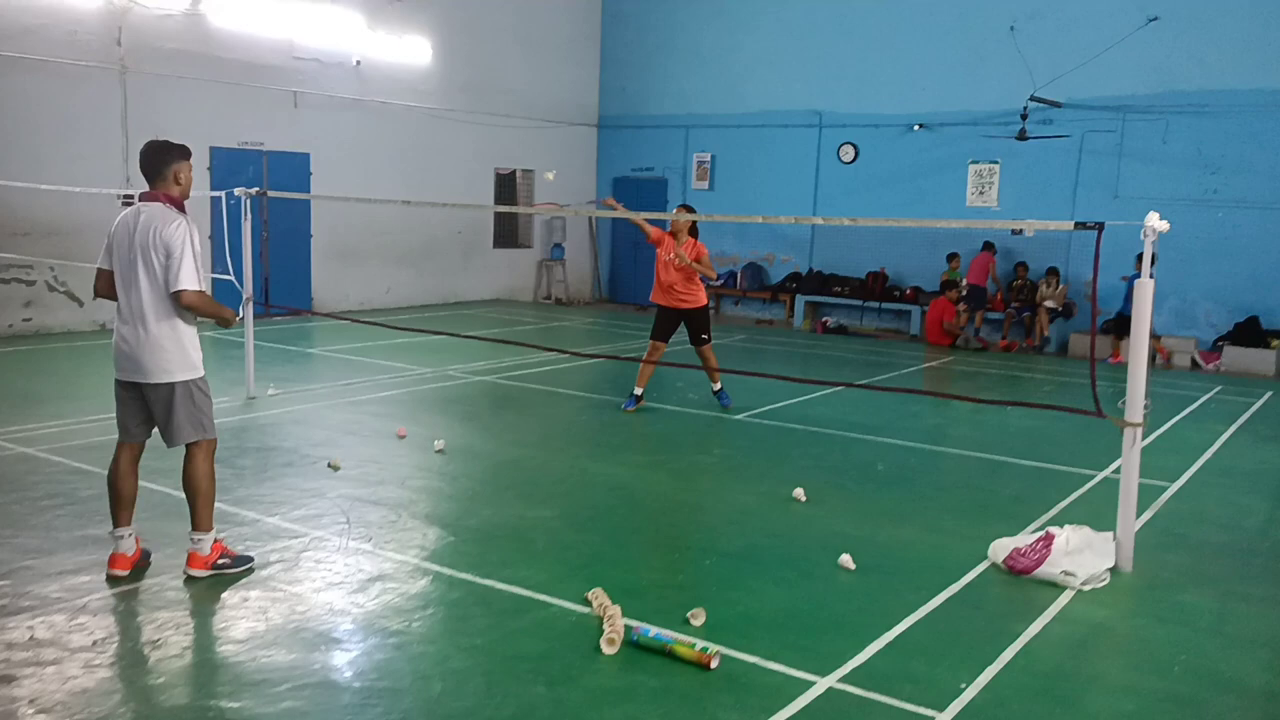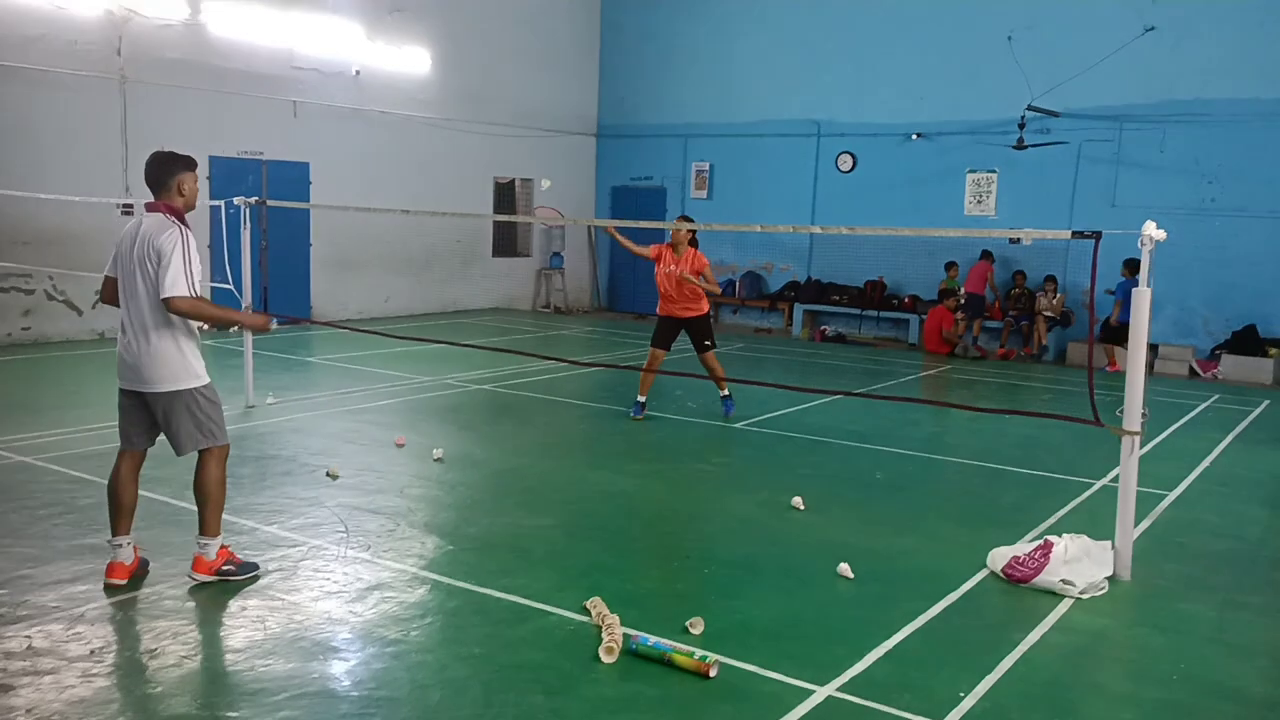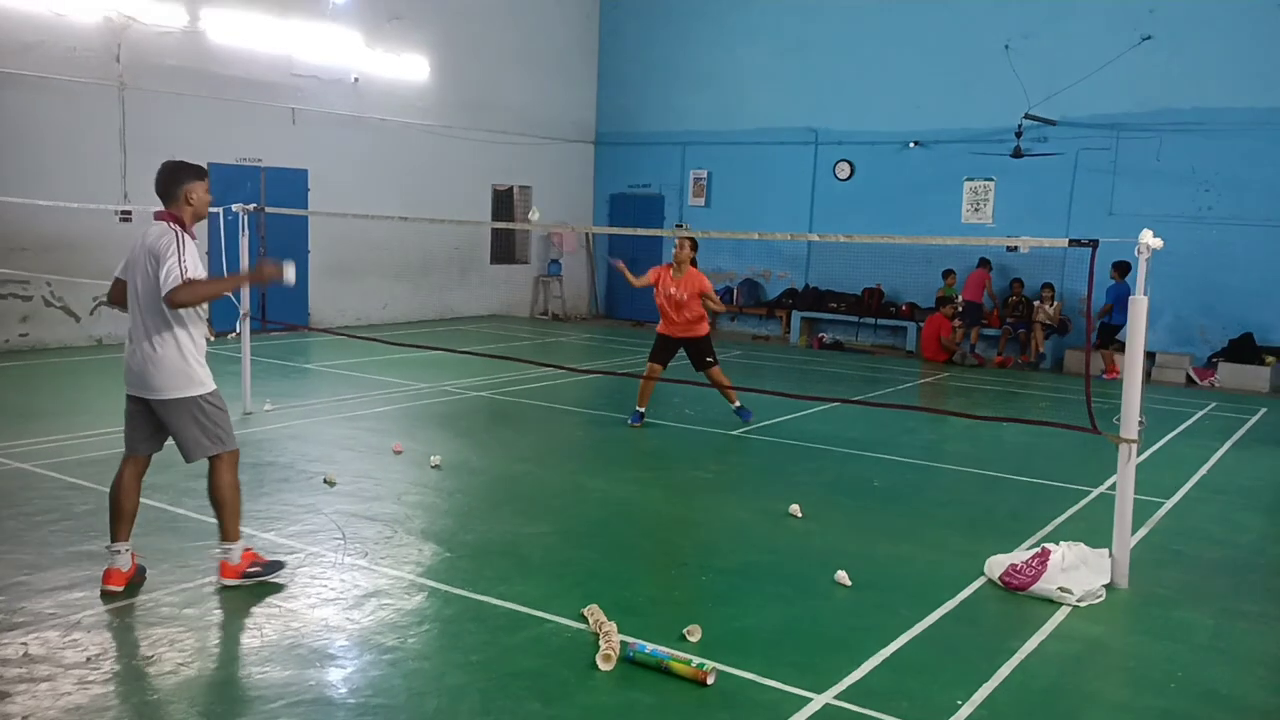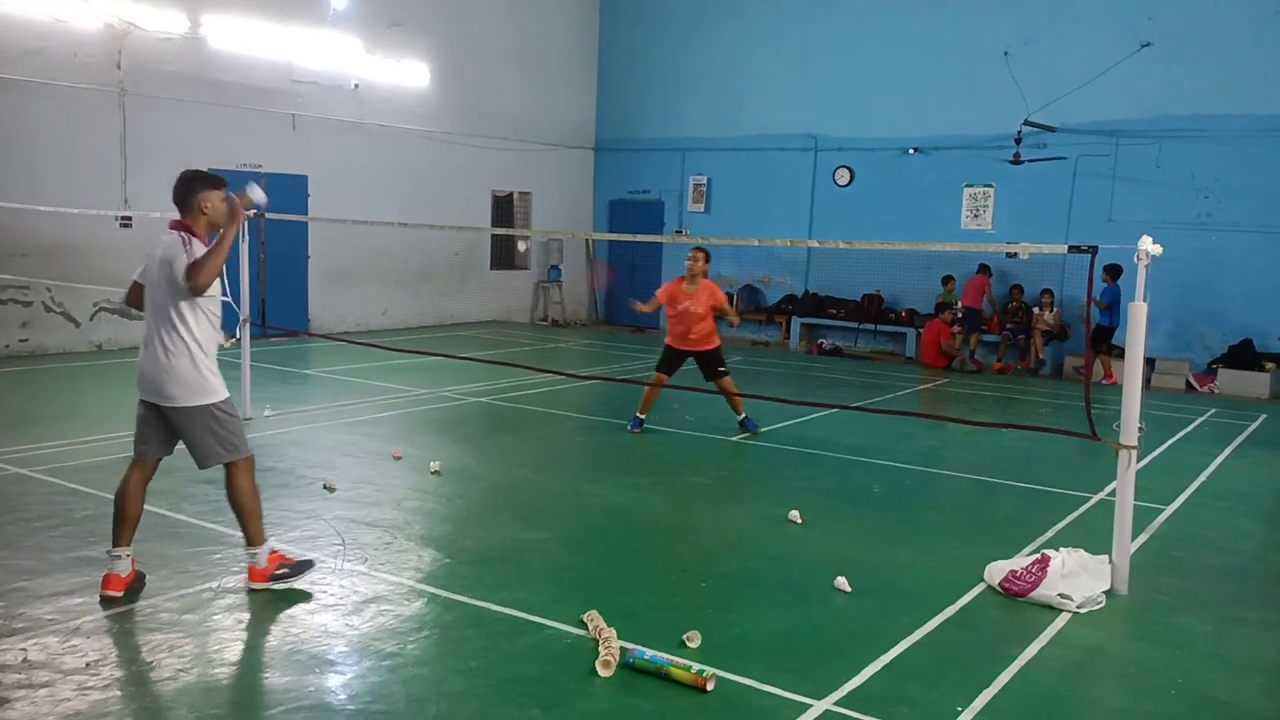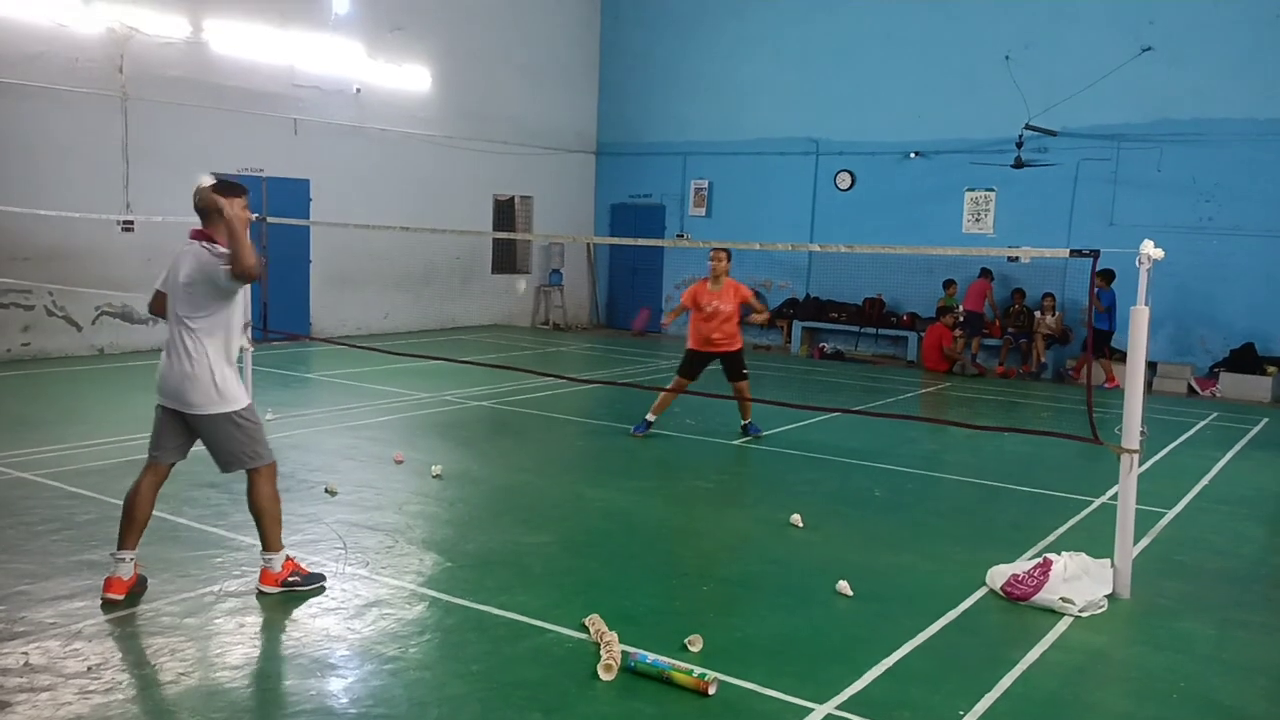
dt=0.1s
person 1, frame 1
left shoulder: (123, 221)
right shoulder: (176, 224)
left elbow: (104, 287)
right elbow: (188, 298)
right wrist: (224, 315)
left hip: (130, 357)
right hip: (173, 360)
left knee: (130, 447)
right knee: (201, 445)
left ankle: (124, 549)
right ankle: (203, 551)
person 1, frame 2
left shoulder: (131, 231)
right shoulder: (174, 234)
left elbow: (109, 294)
right elbow: (177, 302)
right wrist: (241, 319)
left hip: (133, 367)
right hip: (175, 369)
left knee: (130, 455)
right knee: (213, 451)
left ankle: (121, 558)
right ankle: (210, 556)
person 1, frame 3
left shoulder: (148, 238)
right shoulder: (176, 240)
left elbow: (116, 296)
right elbow: (180, 295)
right wrist: (244, 279)
left hip: (142, 374)
right hip: (181, 376)
left knee: (135, 461)
right knee: (224, 457)
left ankle: (118, 565)
right ankle: (235, 558)
person 1, frame 4
left shoulder: (167, 245)
right shoulder: (187, 247)
left elbow: (135, 297)
right elbow: (197, 283)
right wrist: (233, 227)
left hip: (155, 380)
right hip: (194, 384)
left knee: (141, 466)
right knee: (239, 463)
left ankle: (119, 570)
right ankle: (262, 560)
person 1, frame 5
left shoulder: (187, 255)
right shoulder: (214, 262)
left elbow: (158, 306)
right elbow: (248, 270)
right wrist: (225, 214)
left hip: (173, 387)
right hip: (212, 392)
left knee: (155, 471)
right knee: (262, 469)
left ankle: (121, 574)
right ankle: (276, 567)
person 2, frame 1
left shoulder: (697, 248)
right shoulder: (662, 238)
left elbow: (713, 276)
right elbow: (640, 223)
left wrist: (689, 262)
right wrist: (617, 207)
left hip: (694, 305)
right hip: (666, 304)
left knee: (704, 351)
right knee: (655, 349)
left ankle: (718, 389)
right ankle: (637, 394)
person 2, frame 2
left shoulder: (698, 259)
right shoulder: (661, 251)
left elbow: (717, 289)
right elbow: (635, 249)
left wrist: (695, 280)
right wrist: (613, 232)
left hip: (696, 314)
right hip: (669, 314)
left knee: (709, 359)
right knee: (654, 357)
left ankle: (726, 395)
right ankle: (641, 401)
person 2, frame 3
left shoulder: (698, 279)
right shoulder: (660, 272)
left elbow: (719, 306)
right elbow: (637, 283)
left wrist: (712, 306)
right wrist: (623, 270)
left hip: (696, 333)
right hip: (668, 332)
left knee: (715, 376)
right knee: (652, 371)
left ankle: (737, 406)
right ankle: (639, 411)
person 2, frame 4
left shoulder: (713, 291)
right shoulder: (672, 287)
left elbow: (732, 316)
right elbow: (651, 307)
left wrist: (734, 319)
right wrist: (640, 307)
left hip: (707, 345)
right hip: (677, 344)
left knee: (726, 385)
right knee: (658, 380)
left ankle: (743, 418)
right ankle: (640, 417)
person 2, frame 5
left shoulder: (738, 290)
right shoulder: (696, 289)
left elbow: (763, 312)
right elbow: (677, 311)
left wrist: (760, 317)
right wrist: (667, 320)
left hip: (730, 346)
right hip: (699, 345)
left knee: (741, 388)
right knee: (678, 384)
left ankle: (747, 423)
right ankle: (649, 420)
